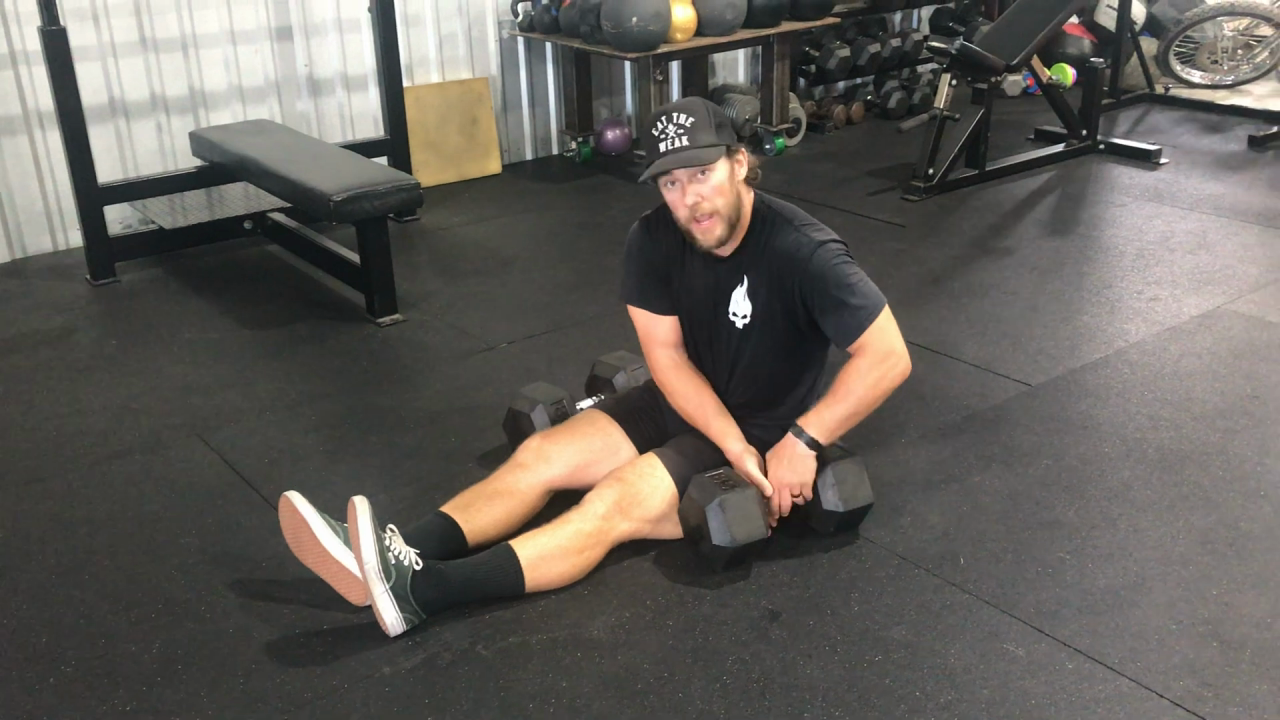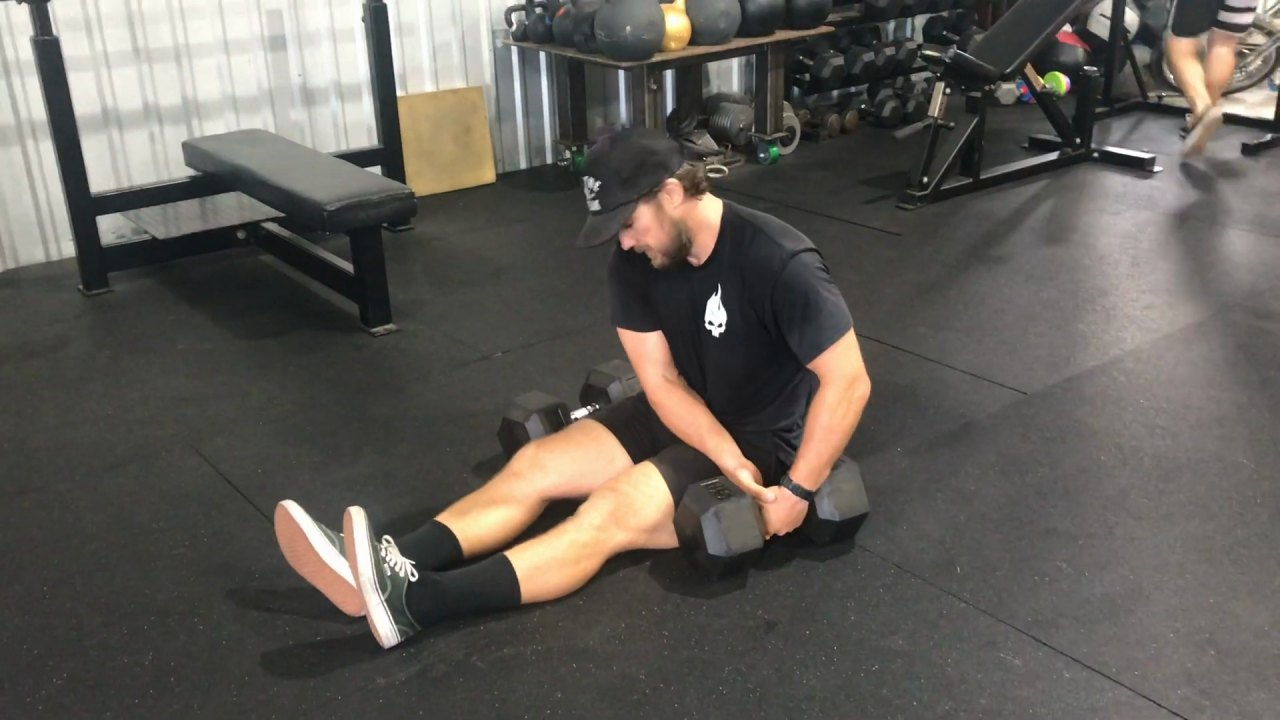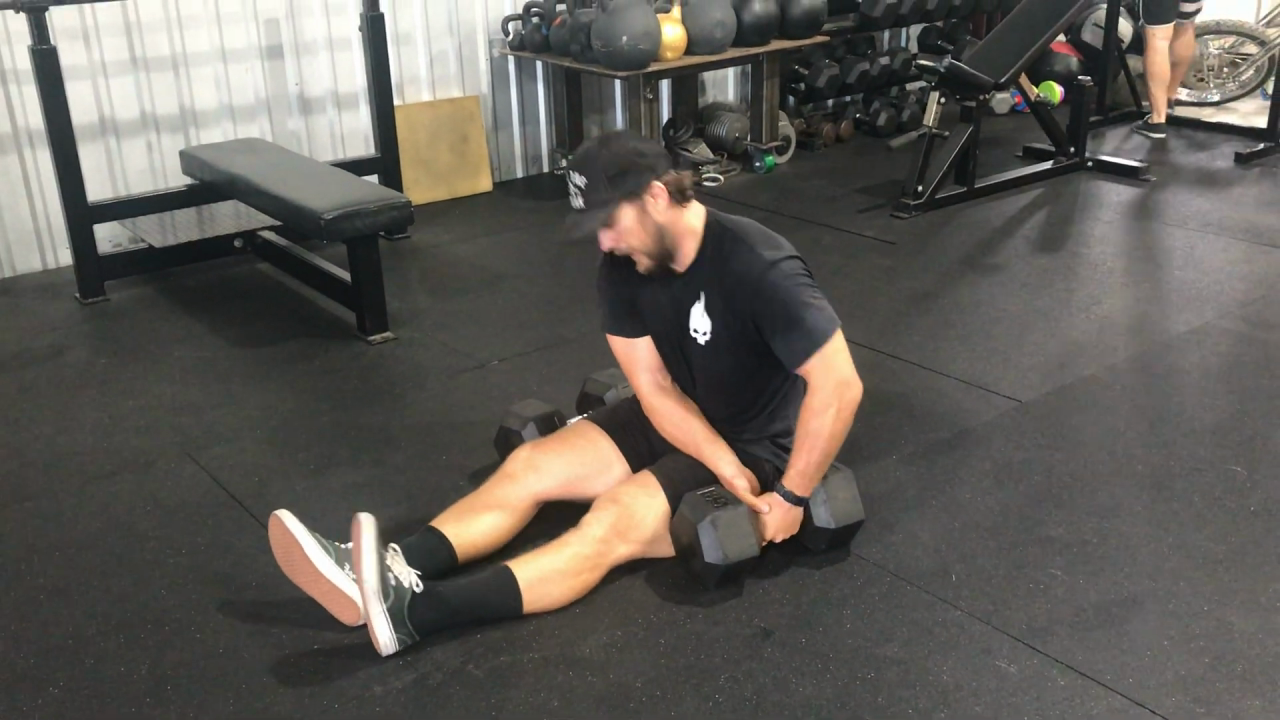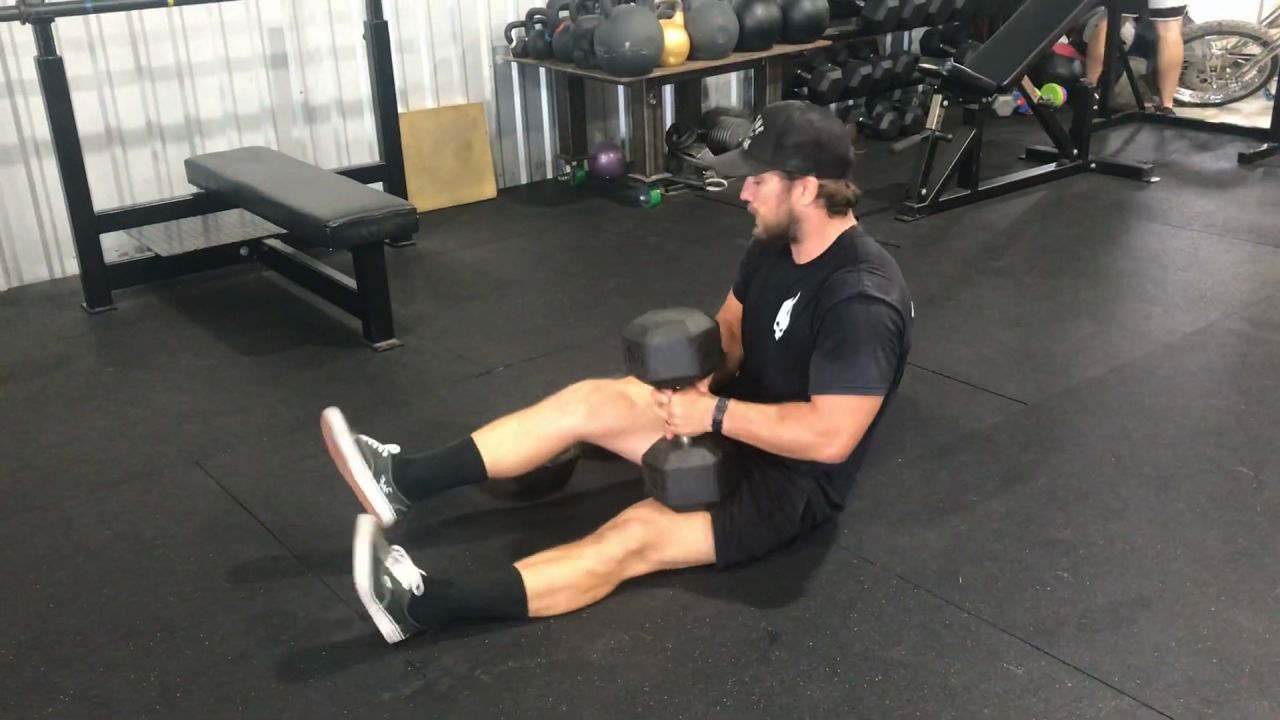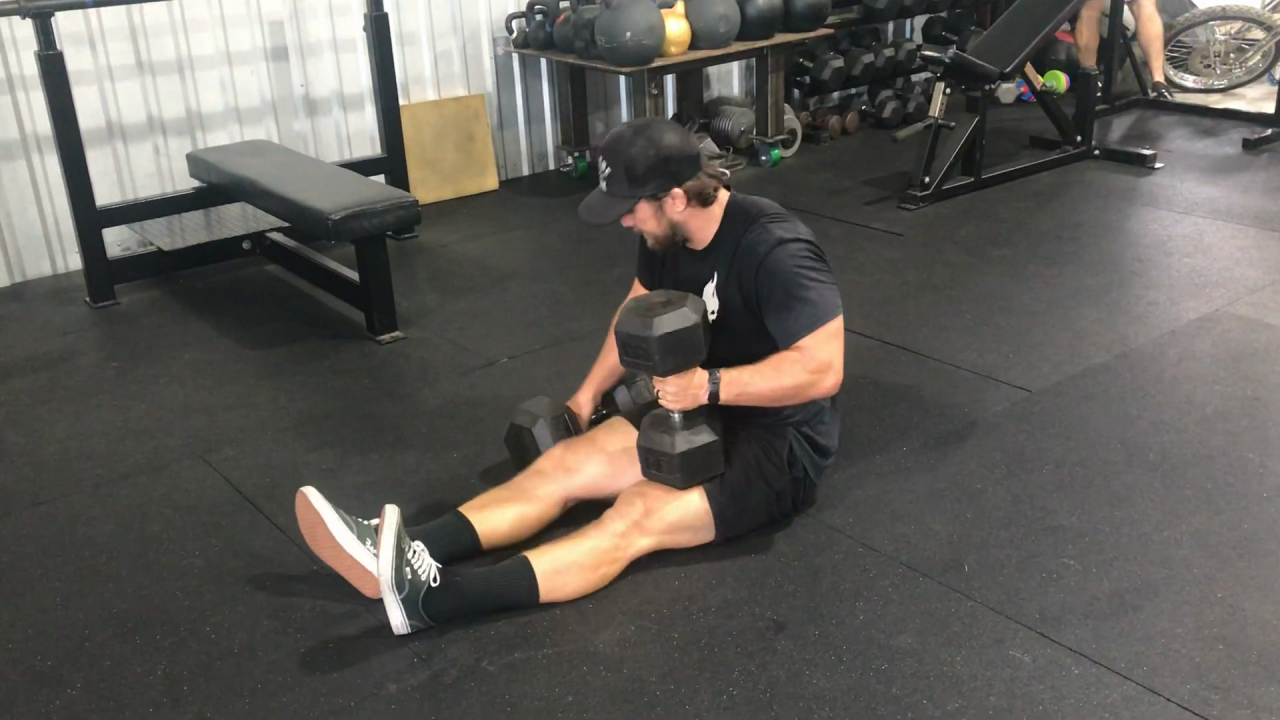
dt=1s
person 1, frame 1
left shoulder: (804, 254)
right shoulder: (653, 240)
left elbow: (887, 358)
right elbow: (667, 359)
left wrist: (801, 443)
right wrist: (733, 447)
left hip: (765, 431)
right hip: (683, 403)
left knee: (617, 503)
right knee: (541, 454)
left ankle: (419, 590)
right ankle: (393, 558)
person 1, frame 2
left shoulder: (779, 262)
right shoulder: (635, 261)
left elbow: (847, 382)
right elbow: (662, 381)
left wrist: (796, 492)
right wrist: (728, 463)
left hip: (760, 438)
right hip: (681, 415)
left knee: (612, 513)
right knee: (534, 465)
left ankle: (414, 603)
right ankle: (392, 570)
person 1, frame 3
left shoulder: (759, 268)
right shoulder: (623, 269)
left elbow: (839, 386)
right elbow: (655, 390)
left wrist: (788, 497)
right wrist: (729, 475)
left hip: (754, 446)
right hip: (675, 425)
left knee: (616, 521)
right knee: (531, 464)
left ankle: (416, 610)
right ankle: (376, 577)
person 1, frame 4
left shoulder: (860, 299)
right shoulder: (777, 239)
left elbow: (831, 438)
right elbow: (733, 323)
left wrist: (716, 414)
right wrist: (703, 381)
left hip: (792, 478)
right hip: (737, 420)
left knee: (631, 540)
right knee: (588, 401)
left ankle: (421, 604)
right ankle: (401, 481)
person 1, frame 5
left shoulder: (776, 251)
right shoulder: (670, 233)
left elbow: (822, 369)
left wrist: (710, 385)
right wrist: (590, 391)
left hip: (779, 443)
right hip: (703, 411)
left knee: (639, 516)
right knee: (561, 464)
left ankle: (433, 598)
right ankle: (399, 554)
